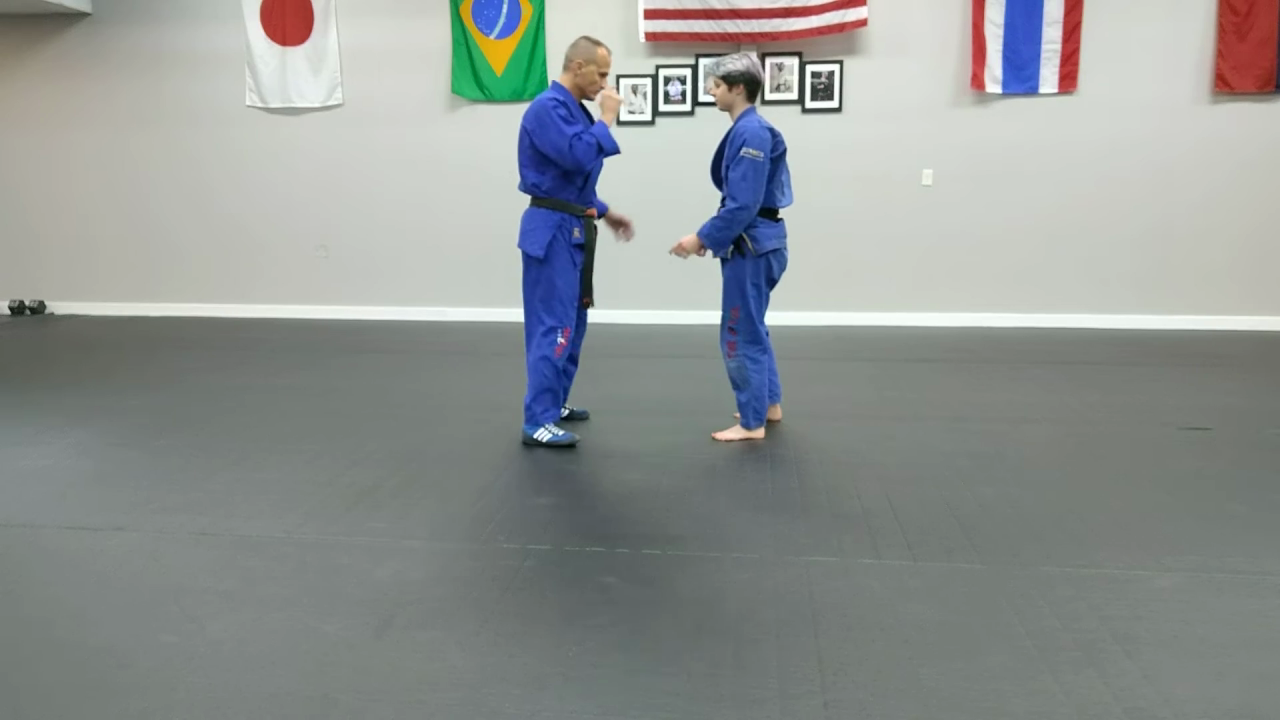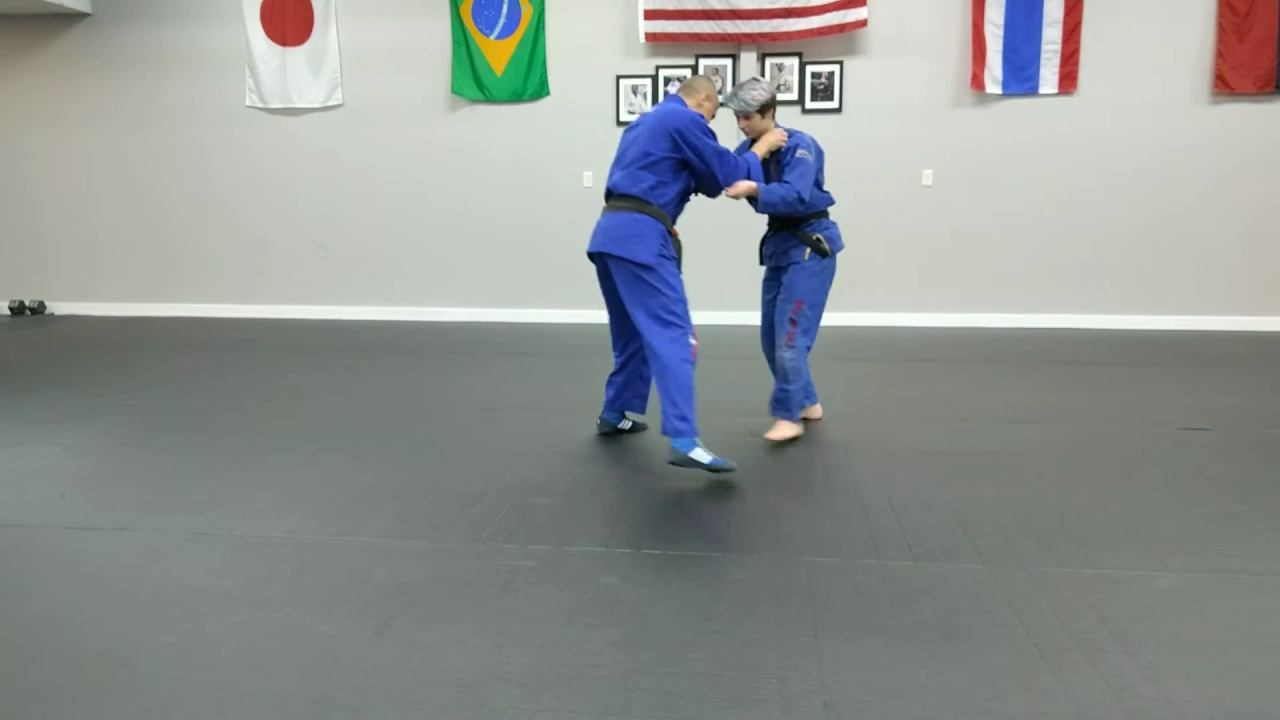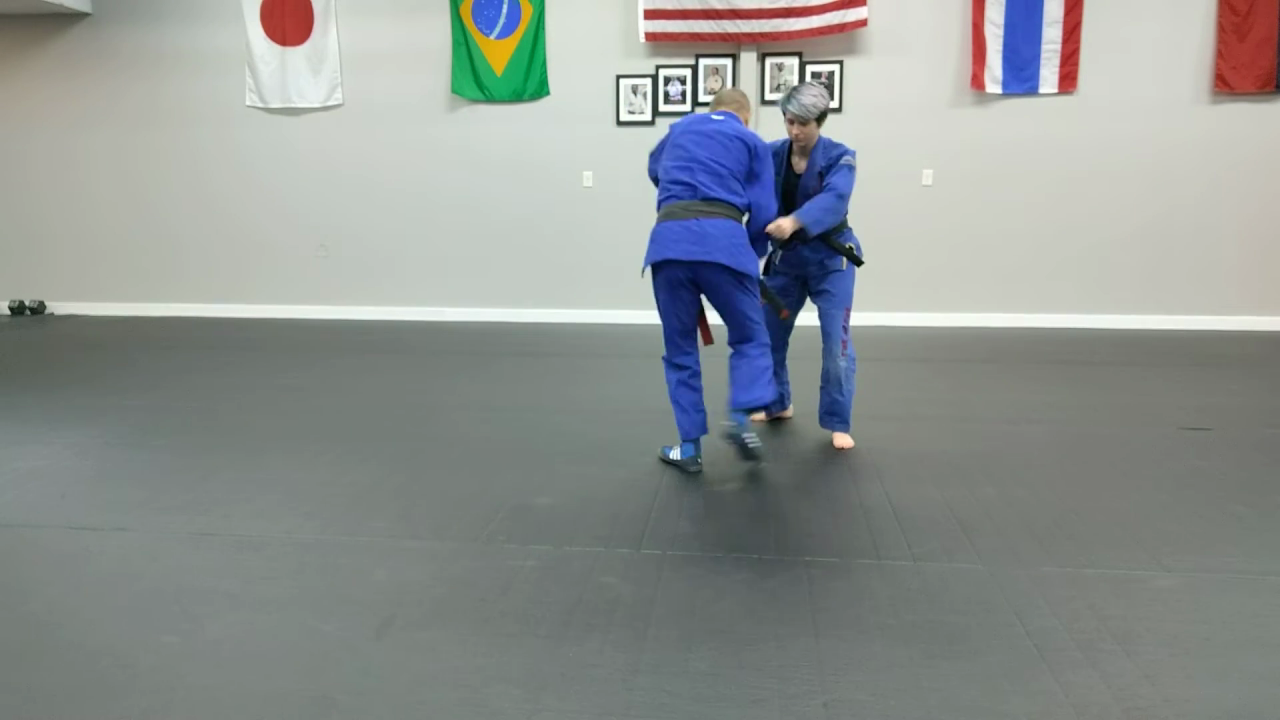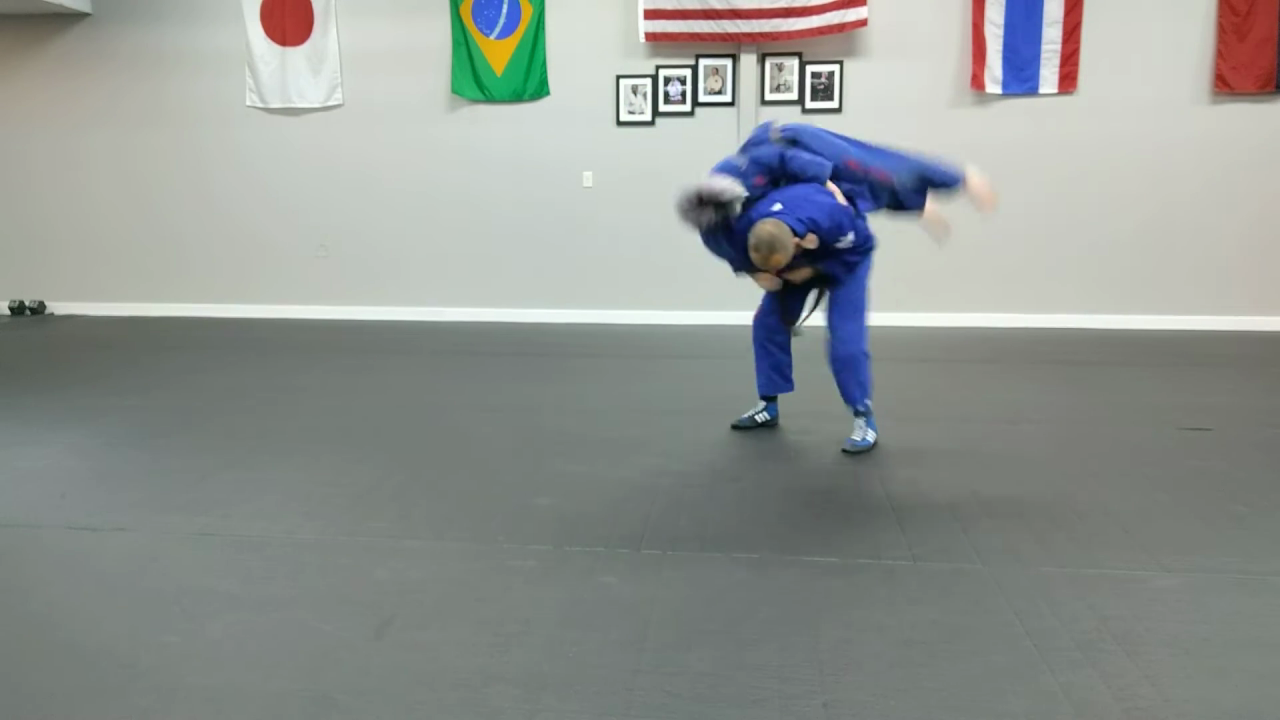
dt=1s
person 1, frame 1
left shoulder: (573, 110)
right shoulder: (547, 108)
right elbow: (577, 157)
left wrist: (603, 212)
right wrist: (606, 120)
left hip: (570, 229)
right hip: (551, 230)
left knee: (573, 320)
right knee: (553, 325)
left ankle: (553, 401)
right ankle: (538, 422)
person 1, frame 2
left shoulder: (647, 122)
right shoulder: (686, 120)
right elbow: (724, 173)
left wrist: (700, 182)
right wrist: (760, 149)
left hip: (612, 233)
right hip: (640, 237)
left knee: (632, 331)
right knee: (672, 335)
left ankle: (615, 414)
right ankle: (683, 441)
person 1, frame 3
left shoulder: (680, 129)
right shoulder: (752, 143)
left elbow: (656, 169)
right elbow: (763, 212)
right wrist: (751, 256)
left hip: (669, 239)
right hip: (722, 243)
left knee: (680, 350)
right knee: (750, 338)
left ankle: (690, 446)
right ankle: (741, 418)
person 1, frame 4
left shoulder: (828, 219)
right shoulder: (746, 228)
left elbow: (861, 244)
left wrist: (813, 270)
right wrist: (759, 274)
left hip: (848, 255)
right hip: (802, 262)
left knee: (845, 336)
right knee: (769, 323)
left ankle: (863, 417)
right ankle: (768, 403)
person 2, frame 1
left shoulder: (751, 133)
right shoulder: (748, 130)
left elbow: (743, 204)
left wrist: (702, 238)
right wrist: (711, 236)
left hip: (751, 243)
right hip: (755, 241)
left knee: (740, 332)
right knee: (751, 327)
left ankle: (752, 422)
right ankle: (769, 403)
person 2, frame 2
left shoulder: (799, 146)
right shoulder: (749, 149)
left elbow: (795, 195)
left wrist: (754, 189)
left hip: (812, 244)
right hip: (780, 243)
left knee: (791, 330)
right knee: (773, 332)
left ankle: (789, 415)
right ankle: (806, 403)
person 2, frame 3
left shoulder: (838, 156)
right shoulder: (773, 154)
left elbow: (833, 201)
left wrist: (794, 221)
left hip: (830, 256)
right hip: (787, 255)
left knee: (836, 343)
right knee: (766, 336)
left ankle: (838, 423)
right ankle: (778, 405)
person 2, frame 4
left shoulder: (733, 177)
left elbow: (787, 159)
left wrist: (826, 182)
left knee: (890, 177)
left ankle: (964, 179)
right ankle: (921, 202)
